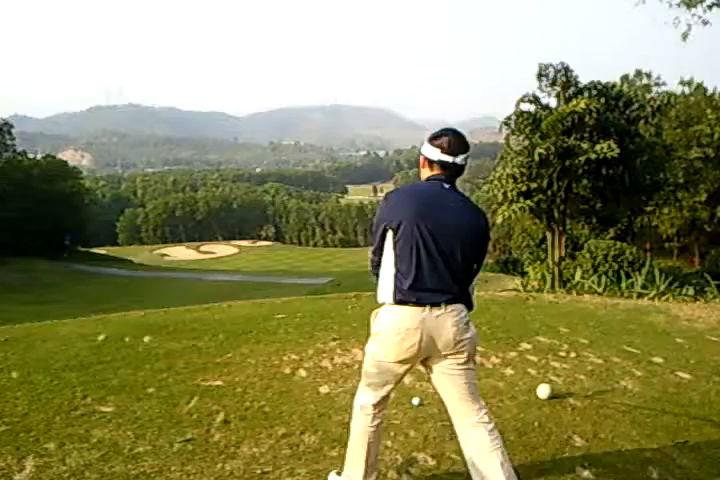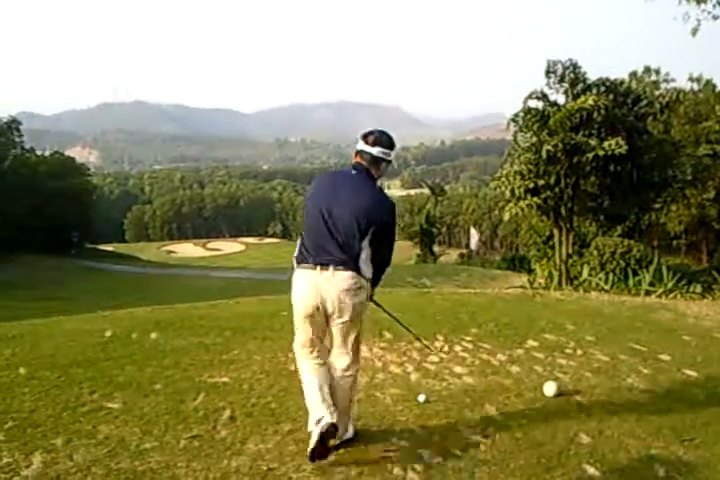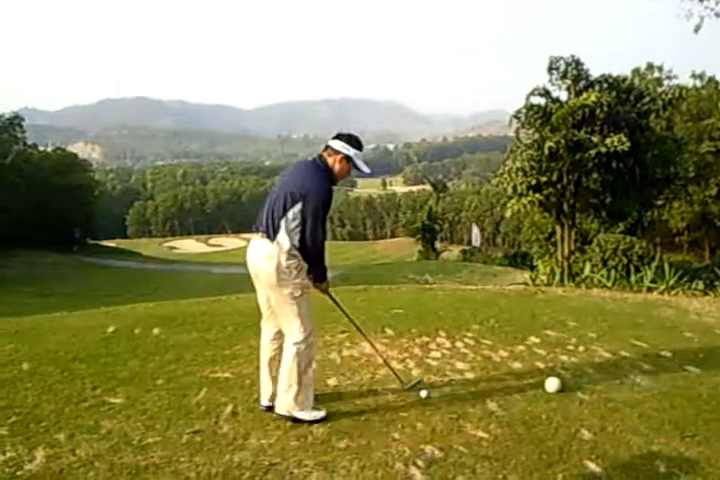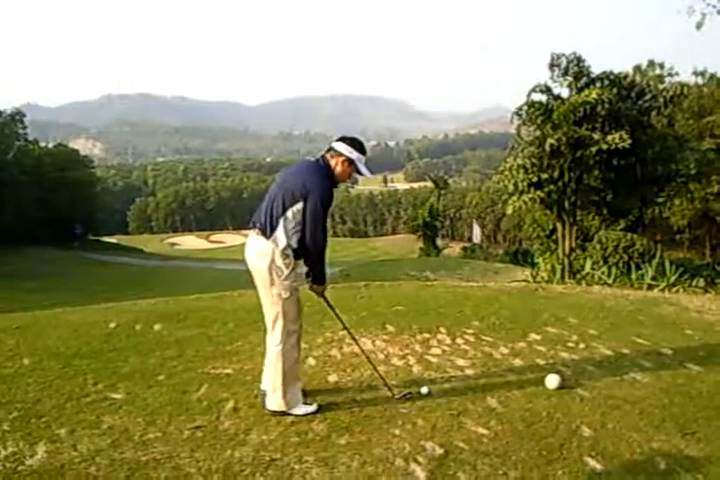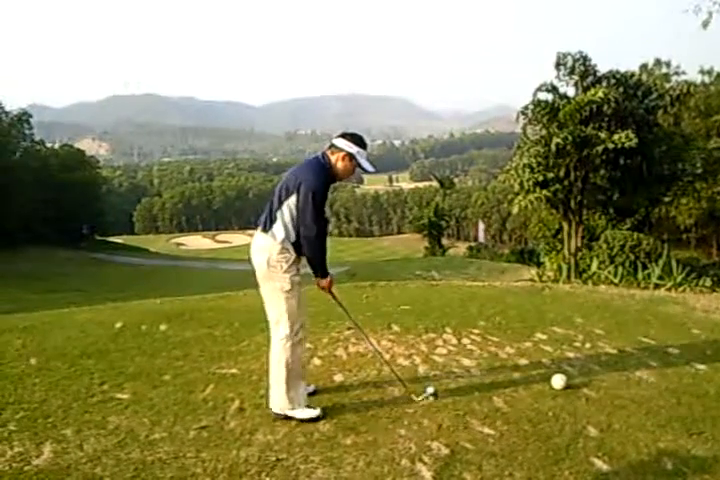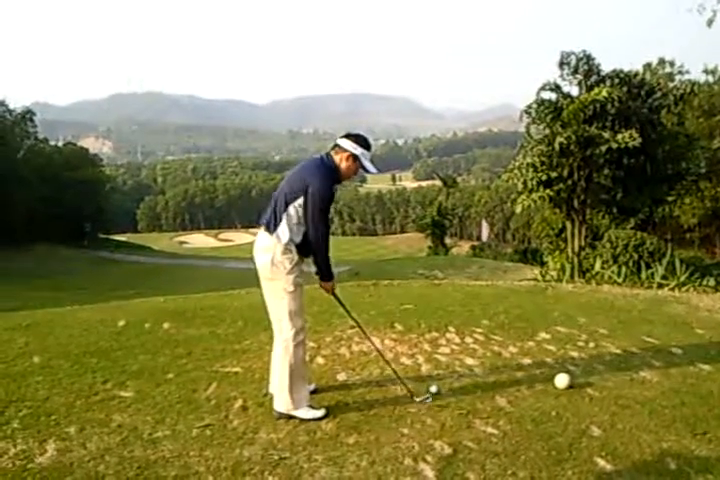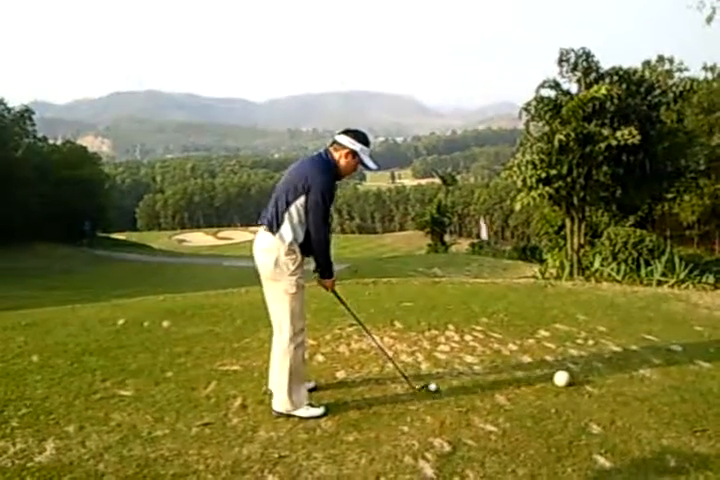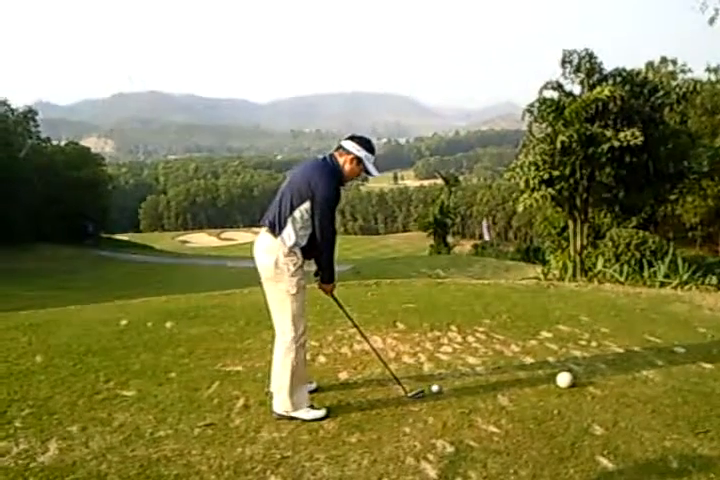
dt=0.7s
person 1, frame 1
left shoulder: (397, 202)
right shoulder: (476, 217)
left elbow: (378, 257)
right elbow: (468, 273)
left hip: (401, 319)
right hip: (451, 321)
left knee: (369, 402)
right knee: (473, 415)
person 1, frame 2
left shoulder: (320, 183)
right shoulder: (381, 203)
right elbow: (382, 257)
right wrist: (368, 284)
left hip: (307, 278)
right hip: (347, 283)
left knee: (310, 355)
right knee: (344, 362)
left ankle: (322, 421)
right ankle: (340, 429)
person 1, frame 3
left shoulder: (302, 169)
right shoulder: (319, 186)
right elbow: (313, 237)
left wrist: (311, 269)
right wrist: (320, 275)
left hip: (260, 250)
right hip: (278, 258)
left knee: (273, 327)
right knee: (299, 333)
left ankle: (271, 395)
right ankle: (292, 403)
person 1, frame 4
left shoulder: (303, 168)
right shoulder: (320, 186)
right elbow: (315, 237)
left wrist: (309, 271)
right wrist: (319, 278)
left hip: (260, 245)
right hip: (272, 254)
left knee: (288, 322)
right knee: (284, 329)
left ankle: (274, 383)
right ankle: (282, 400)
person 1, frame 5
left shoulder: (312, 170)
right shoulder: (314, 179)
left elbow: (316, 226)
right elbow: (309, 231)
left wrist: (320, 269)
right wrist: (321, 273)
left hip: (275, 249)
right hip: (276, 253)
left knee: (287, 324)
right knee: (289, 328)
left ankle: (288, 384)
right ankle: (286, 403)
person 1, frame 6
left shoulder: (315, 168)
right shoulder: (321, 180)
left elbow: (310, 226)
right elbow: (316, 231)
left wrist: (322, 269)
right wrist: (326, 275)
left hip: (275, 247)
right hip: (279, 252)
left knee: (288, 323)
right knee: (291, 328)
left ankle: (284, 383)
right ankle: (289, 402)
person 1, frame 7
left shoulder: (311, 165)
right shoulder: (321, 177)
right elbow: (319, 229)
left wrist: (322, 267)
right wrist: (326, 272)
left hip: (273, 245)
right hip: (280, 252)
left knee: (287, 323)
right knee: (290, 328)
left ankle: (283, 381)
right ankle: (287, 401)
person 1, frame 8
left shoulder: (314, 168)
right shoulder: (326, 182)
right elbow: (324, 233)
left wrist: (322, 270)
right wrist: (327, 276)
left hip: (273, 246)
right hip: (281, 254)
left knee: (289, 325)
right knee: (292, 330)
left ankle: (285, 383)
right ankle: (288, 403)
